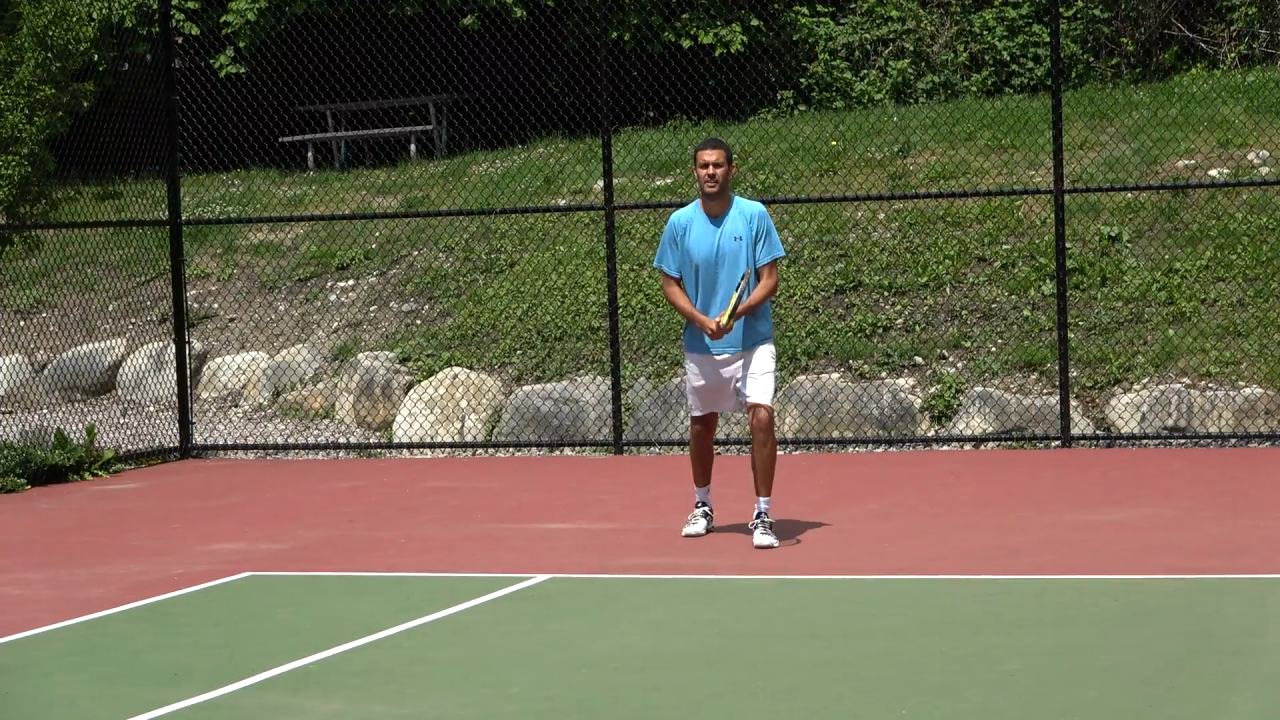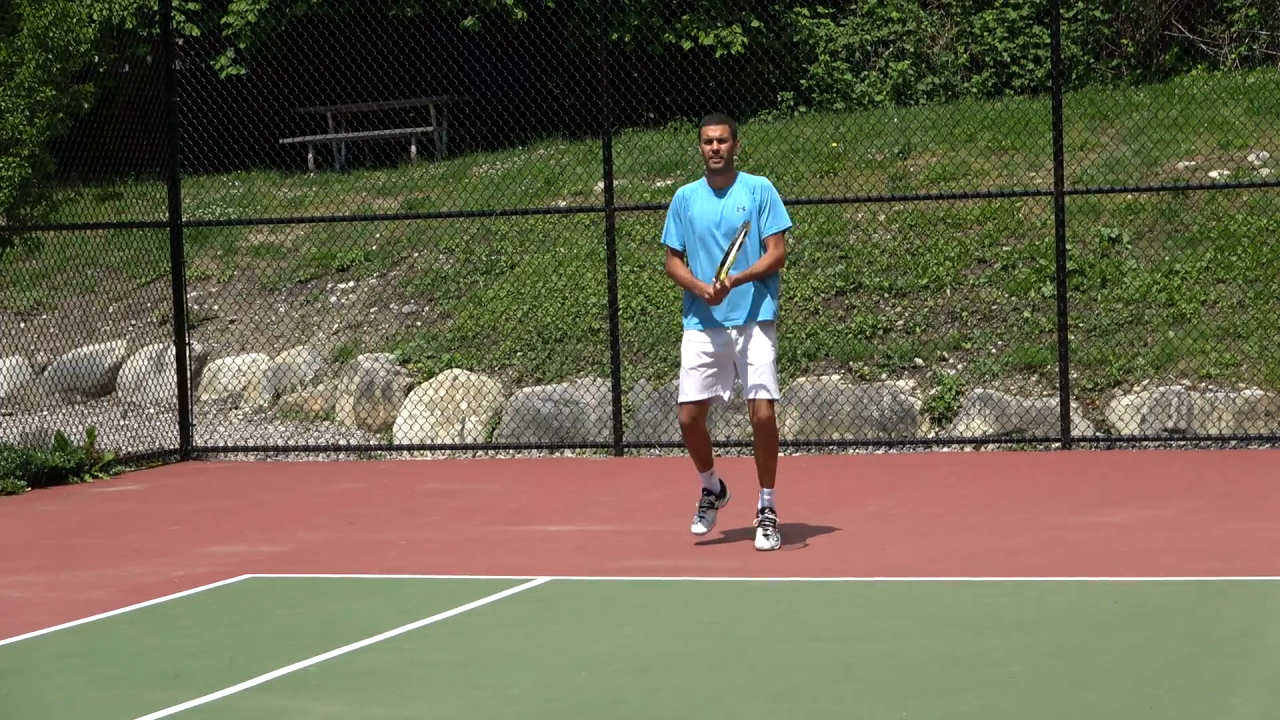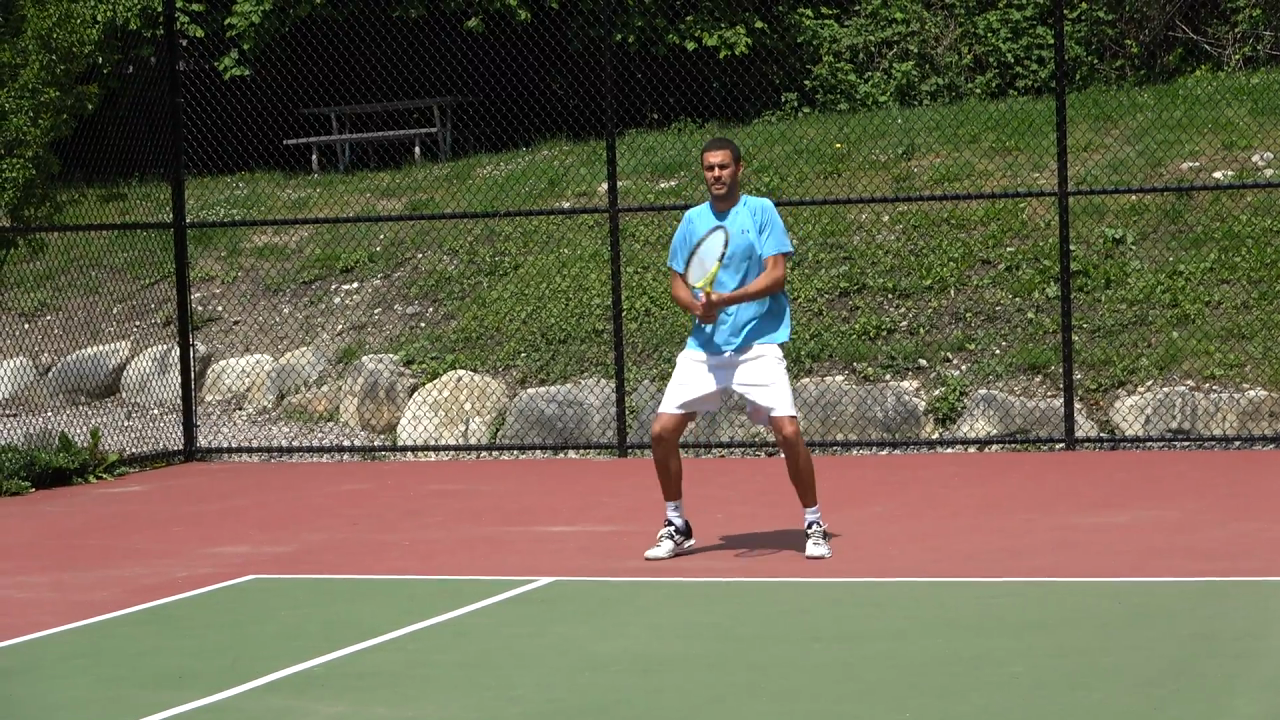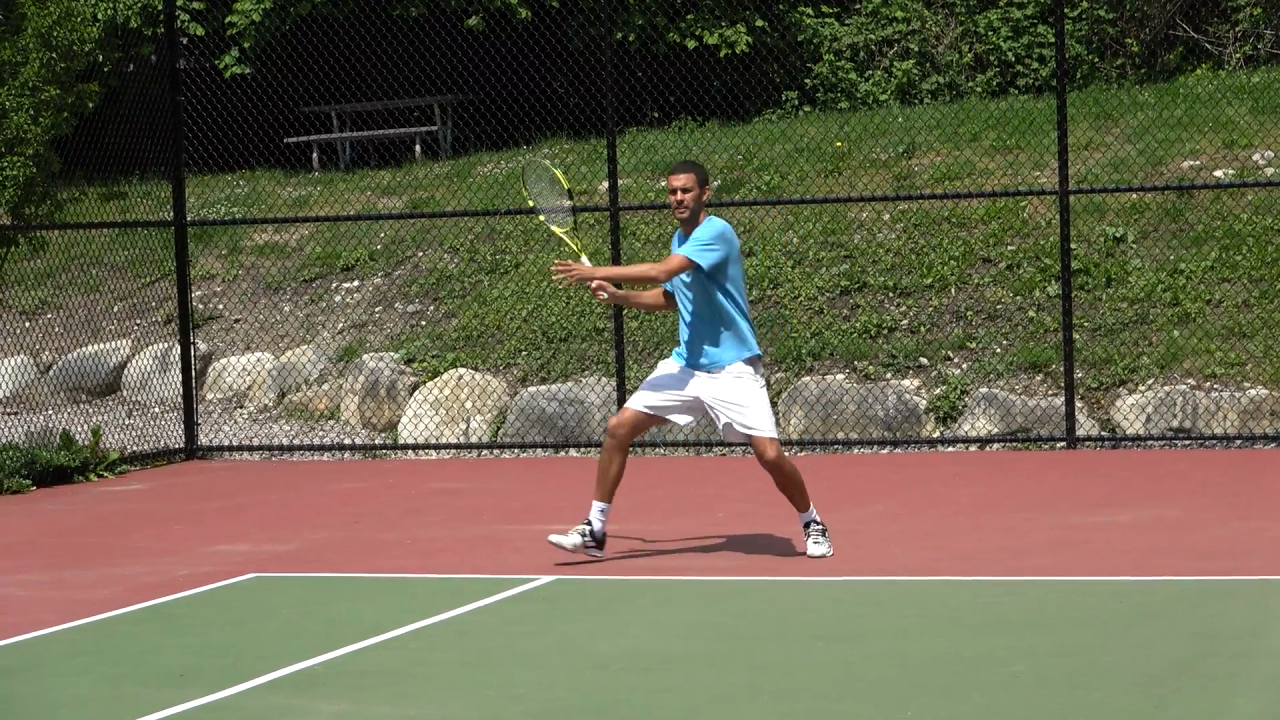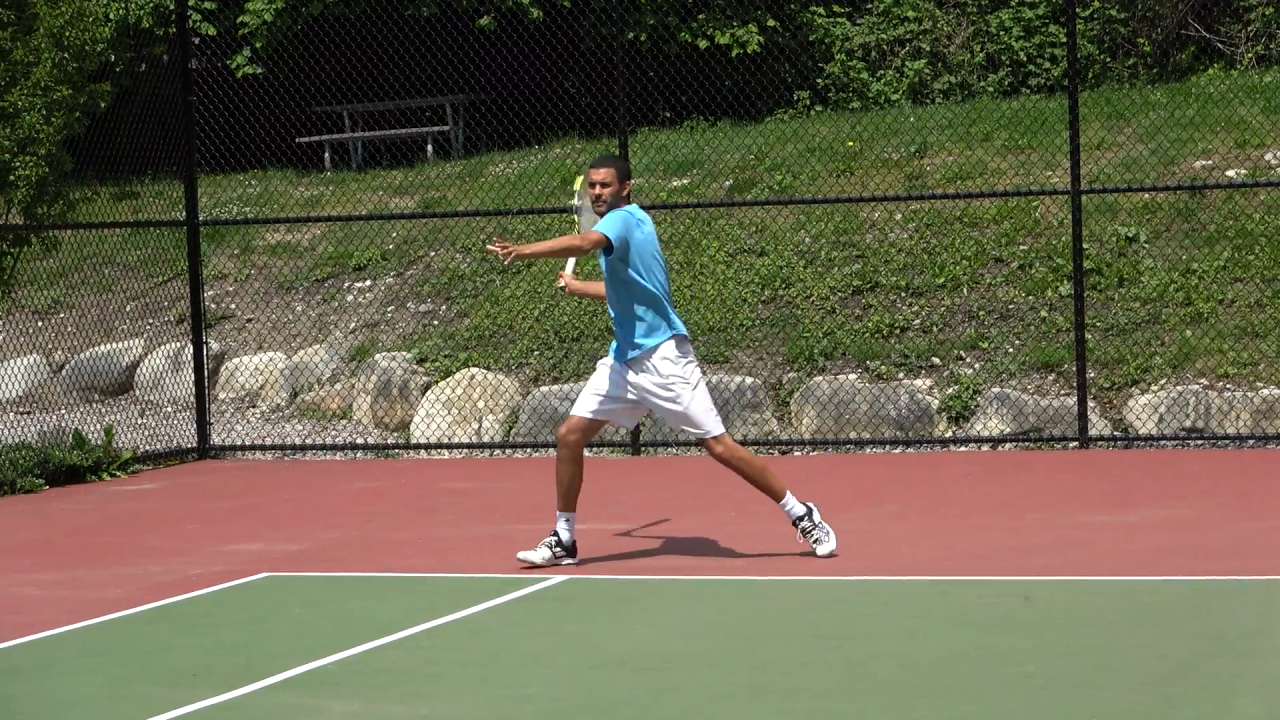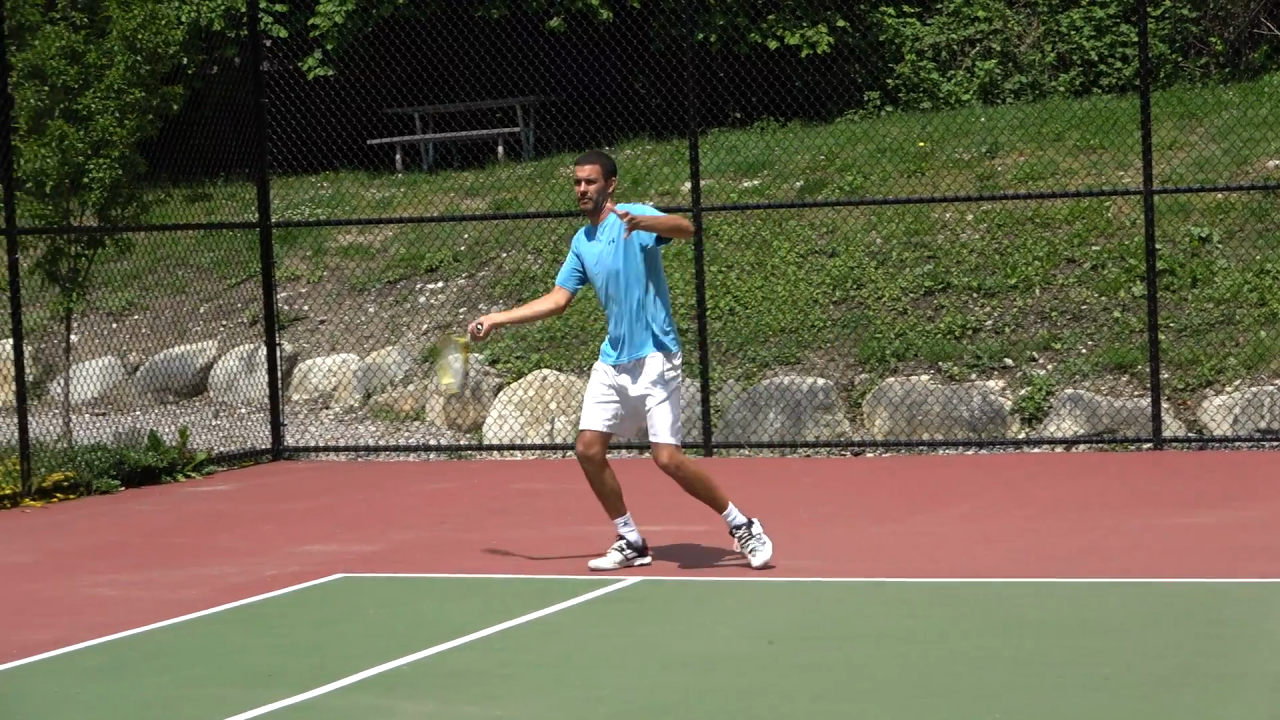
dt=0.2s
person 1, frame 1
left shoulder: (755, 215)
right shoulder: (679, 223)
left elbow: (770, 280)
right elbow: (670, 285)
left wrist: (736, 315)
right wrist: (701, 320)
left hip: (752, 340)
right hip: (701, 345)
left knee: (761, 417)
right knee: (701, 428)
left ankle: (762, 515)
right ankle: (704, 505)
person 1, frame 2
left shoulder: (760, 189)
right shoulder: (685, 197)
left elbow: (777, 253)
right elbow: (673, 261)
left wrist: (734, 280)
right wrist: (701, 288)
left hip: (752, 322)
right hip: (701, 325)
left knee: (763, 415)
right knee: (689, 417)
left ankle: (766, 510)
right ankle: (712, 488)
person 1, frame 3
left shoulder: (762, 211)
right shoulder: (692, 221)
left elbow: (776, 275)
right elbow: (680, 281)
left wrist: (725, 300)
right wrist: (696, 304)
left hip: (760, 344)
right hip: (704, 348)
left knee: (788, 433)
right knee: (662, 432)
left ankle: (813, 523)
right ankle: (677, 526)
person 1, frame 4
left shoulder: (717, 232)
right shoulder: (677, 236)
left elbow: (667, 270)
right elbow: (663, 296)
left wrist: (597, 272)
right wrist: (615, 294)
left hip: (732, 366)
right hip: (686, 363)
left knee: (770, 453)
right knee: (618, 429)
left ankle: (812, 523)
right ankle: (594, 530)
person 1, frame 5
left shoulder: (629, 217)
right shoulder: (612, 224)
left elbow: (587, 241)
left wrist: (523, 250)
right wrist: (576, 283)
left hip: (662, 354)
right hip: (623, 356)
left knee: (720, 447)
right knee: (569, 436)
left ankle: (801, 515)
right ankle: (564, 539)
person 1, frame 6
left shoulder: (637, 216)
right shoulder: (581, 239)
left elbow: (685, 228)
right elbow: (557, 300)
left wrist: (634, 218)
right wrist: (498, 319)
left hip: (655, 355)
right hip: (612, 361)
left knee: (667, 459)
right knee: (588, 449)
left ankle: (740, 525)
right ankle: (632, 539)
